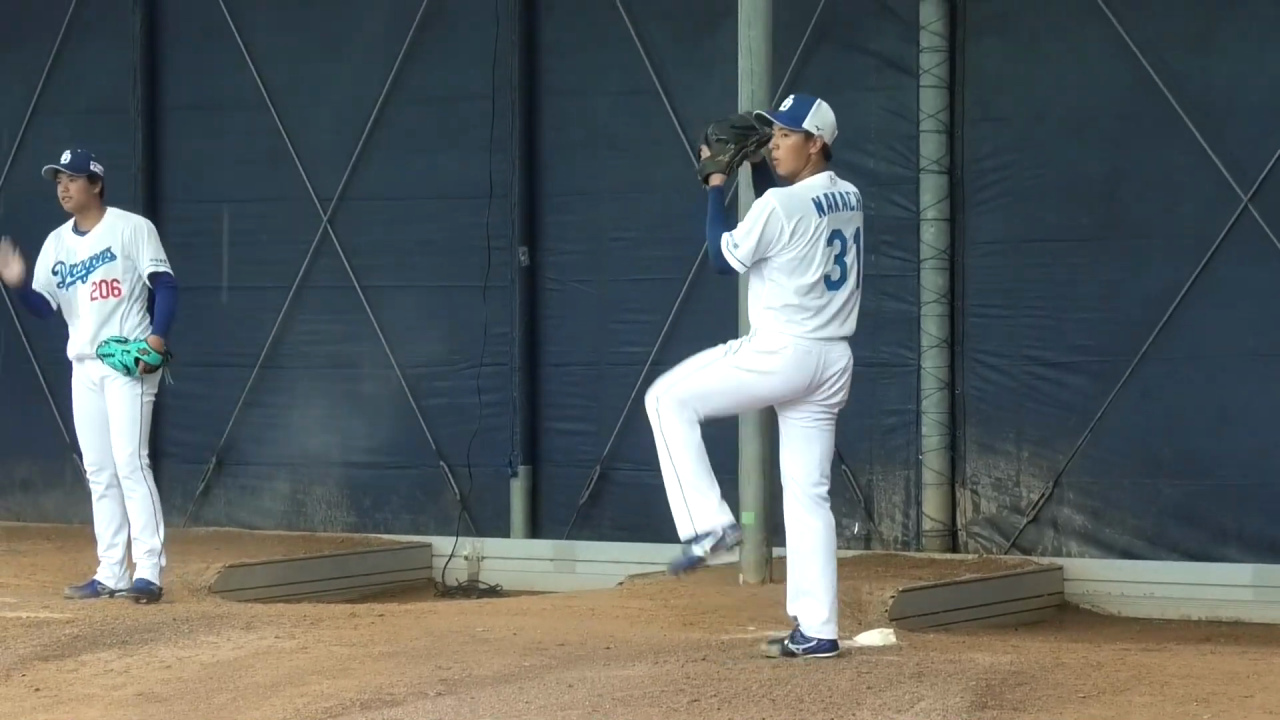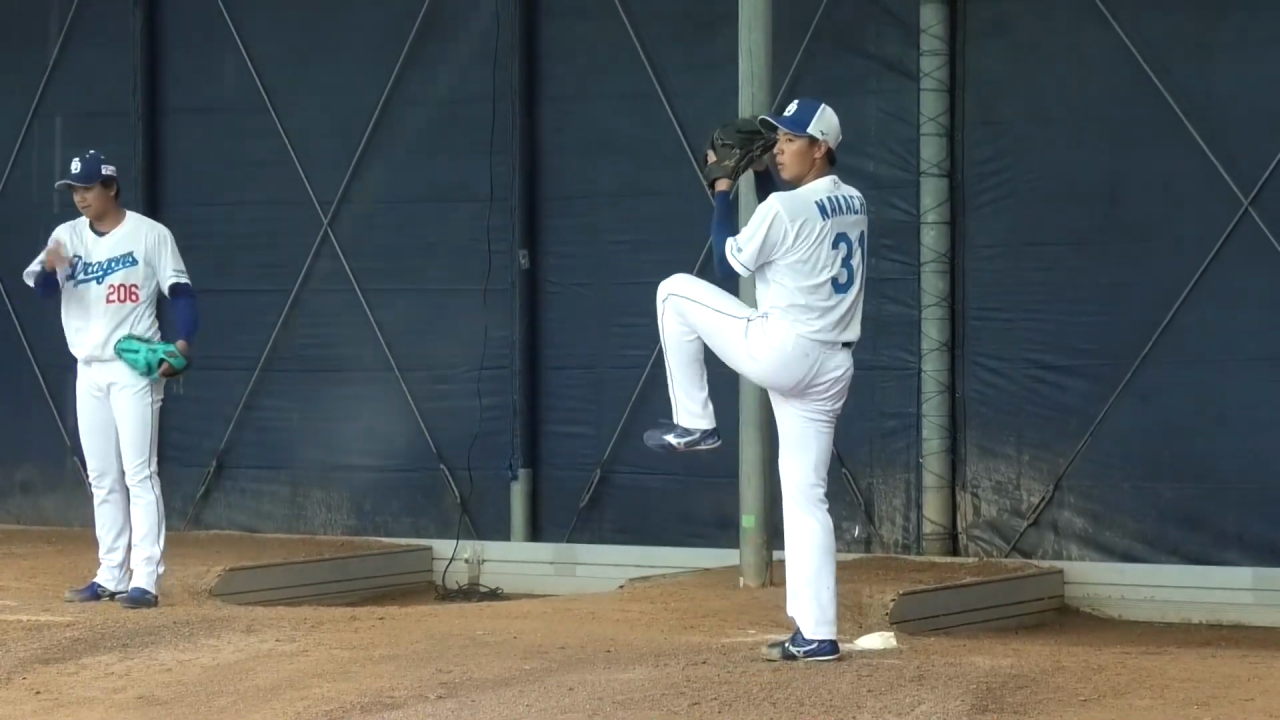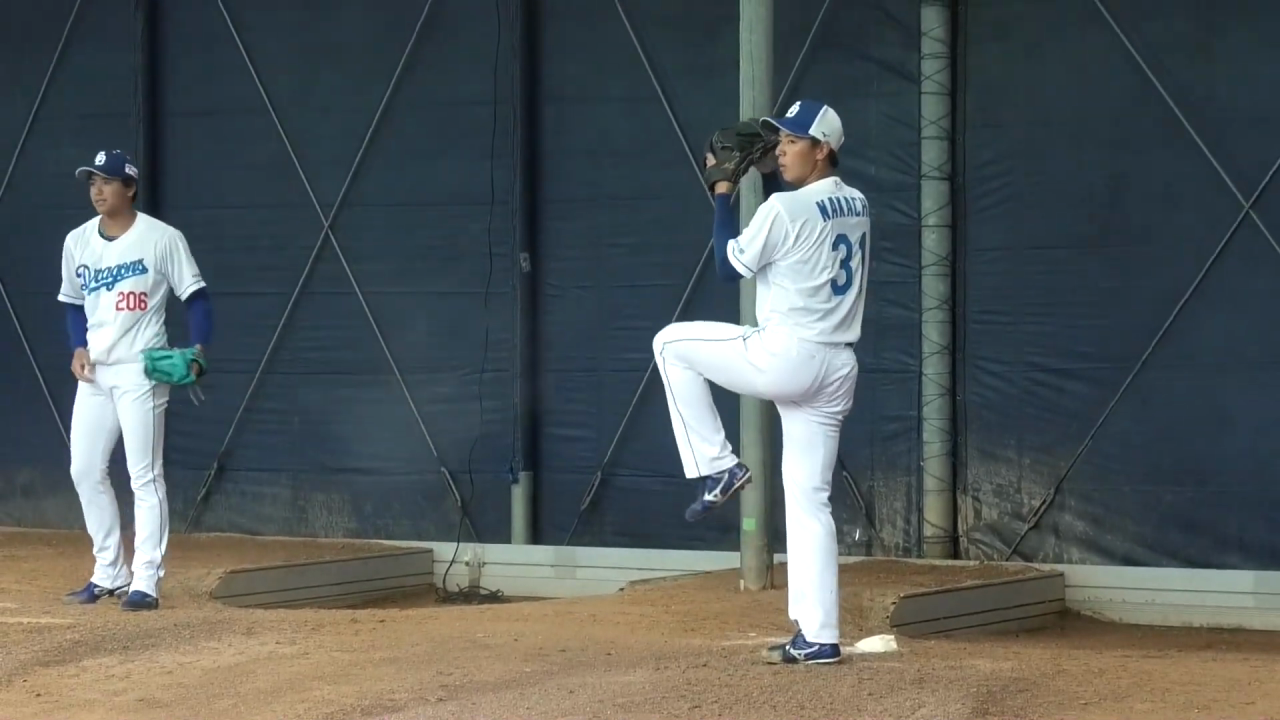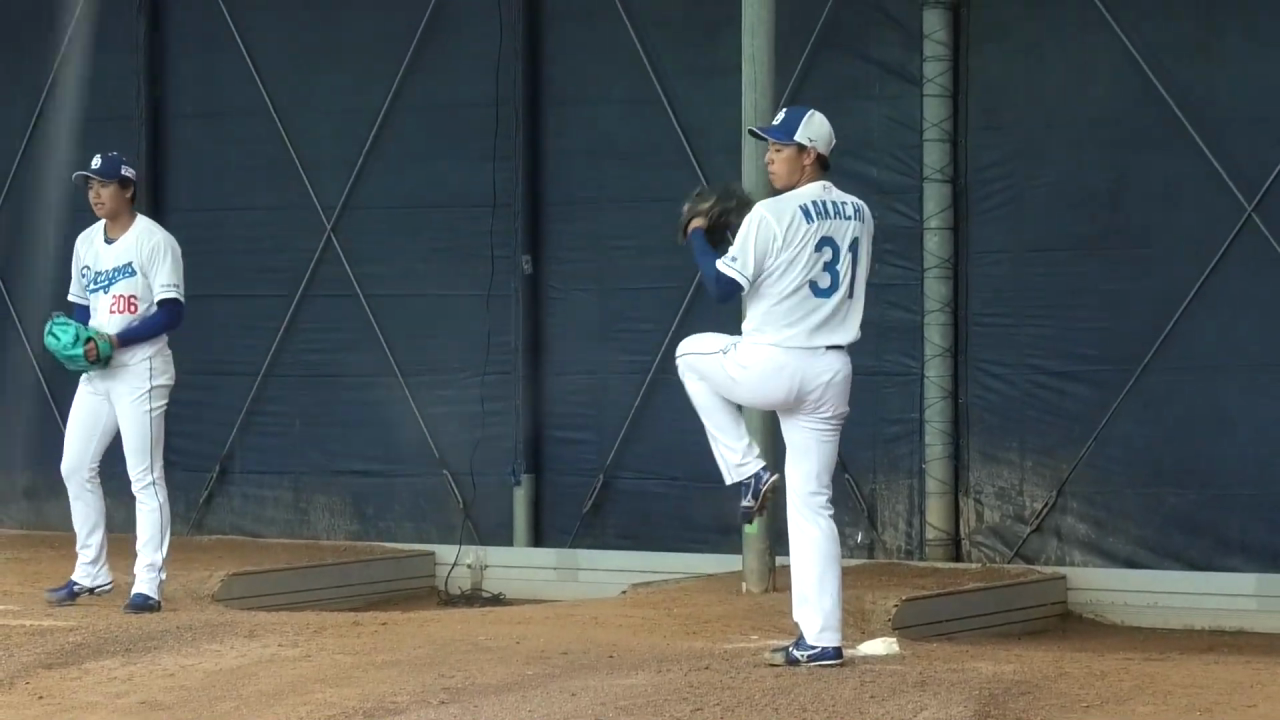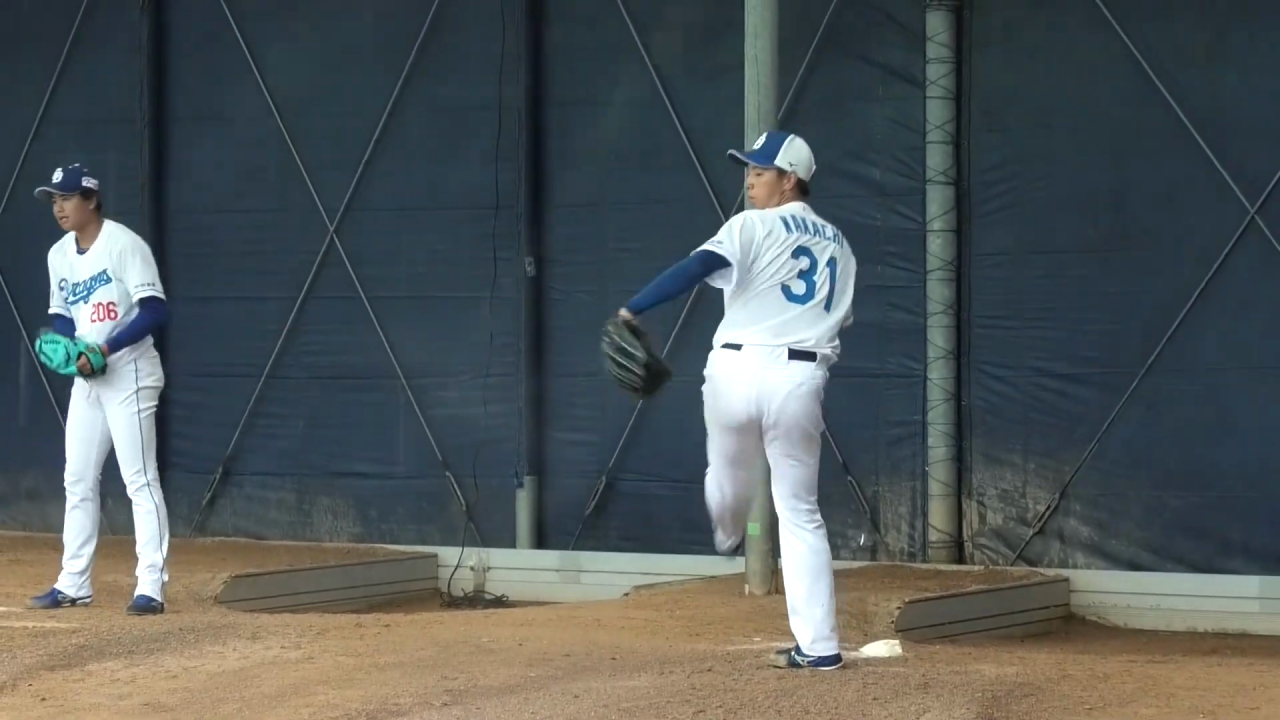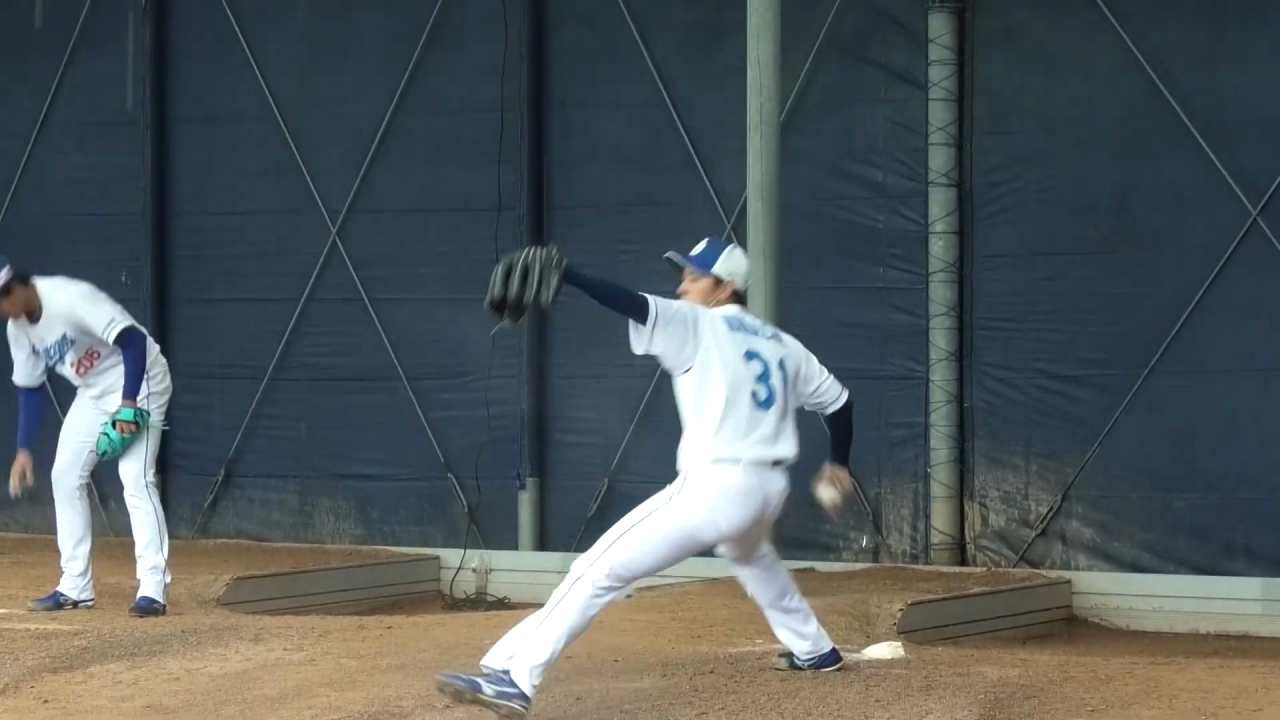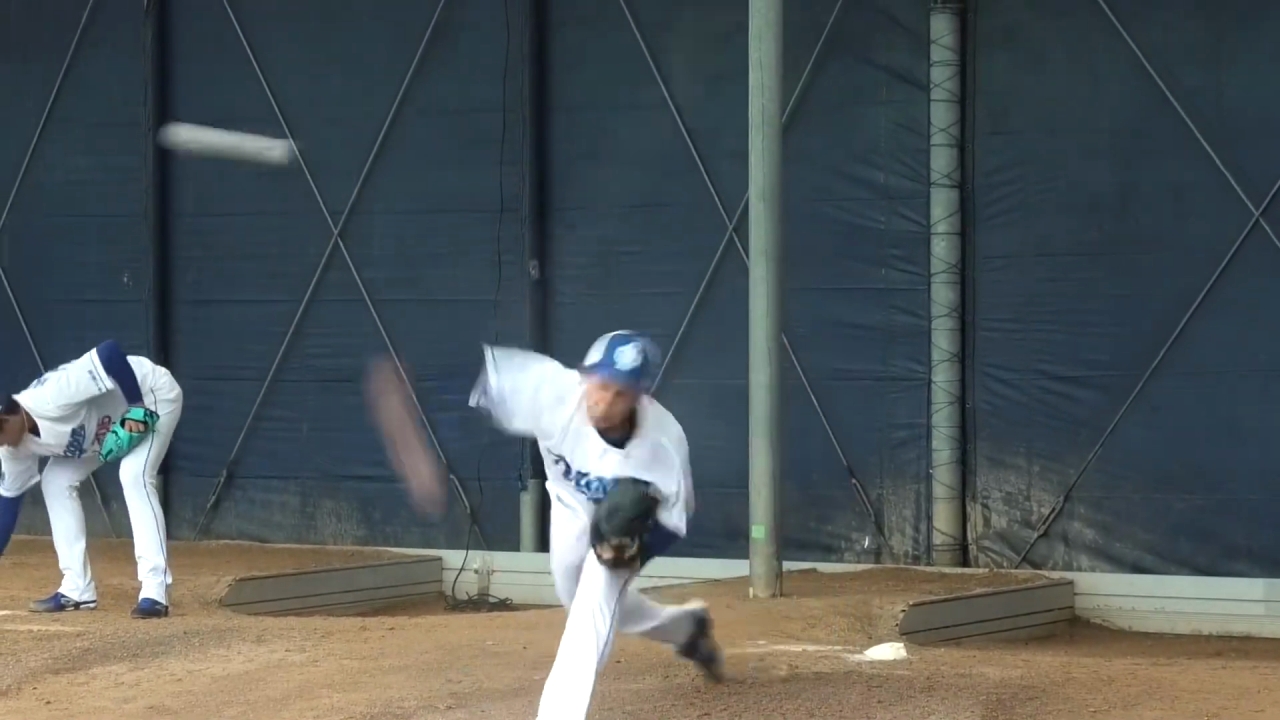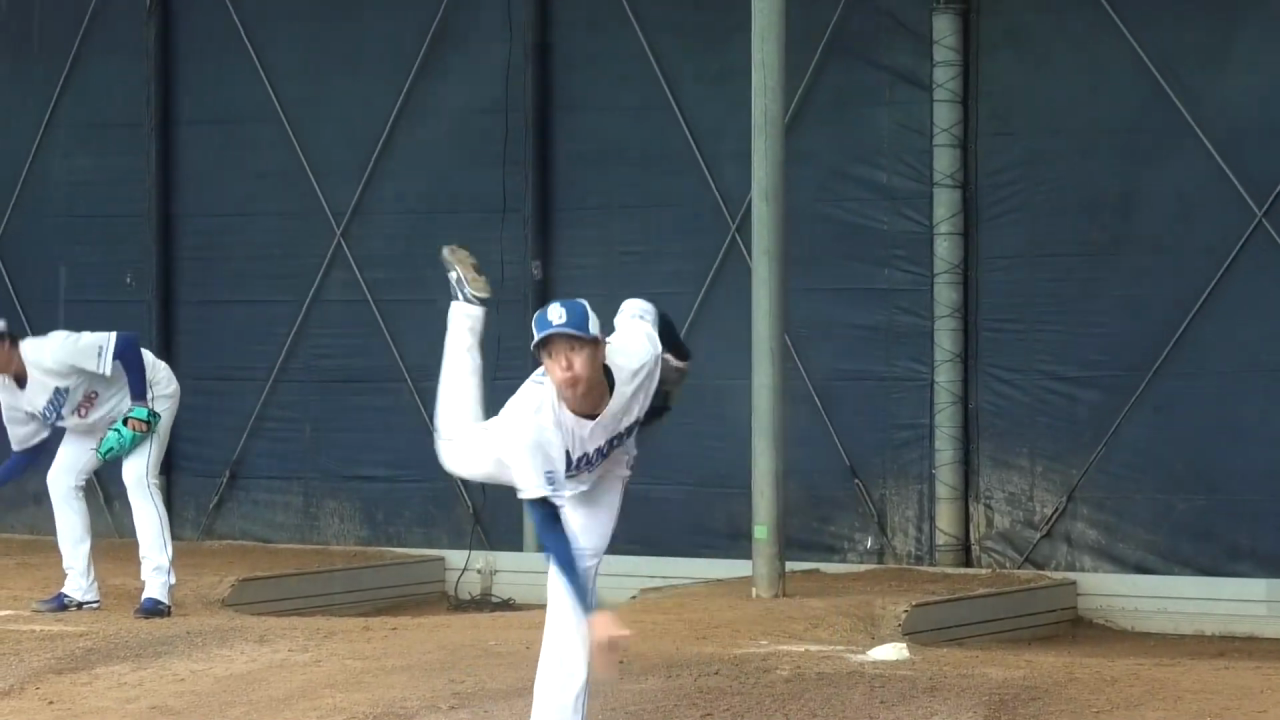
dt=0.3s
person 1, frame 1
left shoulder: (781, 205)
right shoulder: (849, 198)
left elbow: (723, 258)
left wrist: (716, 184)
right wrist: (756, 167)
left hip: (779, 354)
right hip: (832, 361)
left knee: (667, 400)
right knee: (808, 494)
left ankle: (709, 525)
right ankle: (816, 630)
person 1, frame 2
left shoulder: (785, 207)
right shoulder: (854, 203)
left elbow: (729, 261)
left wrist: (723, 187)
right wrist: (760, 174)
left hip: (780, 349)
right hip: (832, 366)
left knee: (675, 291)
right knee: (806, 495)
left ankle: (694, 423)
right ankle: (816, 633)
person 1, frame 3
left shoulder: (784, 208)
right shoulder: (857, 205)
left elbow: (729, 266)
left wrist: (722, 191)
right wrist: (766, 175)
left hip: (784, 357)
right hip: (836, 369)
left knee: (672, 343)
right knee: (809, 499)
left ankle: (717, 467)
right ankle: (818, 636)
person 1, frame 4
left shoulder: (771, 213)
right shoulder: (859, 213)
left elbow: (724, 285)
left wrist: (697, 233)
left hip: (769, 365)
right hip: (830, 373)
left knee: (692, 353)
right knee: (811, 503)
left ankle: (747, 472)
right ankle: (821, 639)
person 1, frame 5
left shoulder: (755, 225)
right shoulder: (839, 244)
left elbow: (707, 263)
left wrist: (634, 303)
left hip: (741, 371)
right hip: (802, 380)
left knee: (726, 481)
right knee: (800, 511)
left ankle: (728, 538)
right ankle: (821, 646)
person 1, frame 6
left shoulder: (694, 324)
right shoulder: (784, 345)
left elbow: (634, 306)
right elbow: (839, 404)
left wrist: (563, 273)
right wrist: (839, 463)
left hip: (715, 483)
right hip: (769, 487)
left knee: (597, 571)
right knee: (752, 554)
left ankle: (512, 676)
right ankle: (814, 648)
person 1, frame 7
left shoulder: (665, 443)
right shoulder: (559, 404)
left elbow: (671, 528)
right hip: (573, 511)
left knee: (596, 608)
right knee: (599, 606)
right ankle: (686, 625)
person 1, frame 8
left shoulder: (639, 355)
right shoulder: (532, 415)
left elbow: (641, 311)
right elbow: (548, 525)
left wrist: (677, 358)
right wrist: (592, 612)
left hip: (602, 470)
left knee: (571, 590)
right knee: (452, 447)
right ankle: (469, 299)
person 2, frame 1
left shoulder: (133, 227)
right shoulder: (56, 241)
left elbow: (164, 284)
right elbow: (43, 304)
left wrist: (158, 336)
right hip: (84, 368)
left knee: (130, 464)
right knee: (98, 473)
left ankle: (147, 571)
right ankle: (111, 572)
person 2, frame 2
left shoulder: (151, 234)
right shoulder: (66, 235)
left elbow: (181, 293)
right elbow: (42, 286)
left wrist: (183, 341)
right wrist: (49, 265)
left hip: (137, 369)
right hip: (89, 372)
left knee: (139, 474)
right knee: (101, 478)
left ankle: (145, 578)
right ankle: (111, 575)
person 2, frame 3
left shoulder: (163, 238)
right shoulder: (76, 241)
left elbow: (197, 298)
right elbow: (74, 303)
left wrist: (198, 347)
right wrist: (78, 348)
left hip: (143, 372)
right hip: (96, 374)
left knee: (144, 477)
right knee: (85, 470)
left ankle: (146, 581)
right ankle: (109, 572)
person 2, frame 4
left shoulder: (156, 241)
right shoulder: (85, 242)
left elbow: (171, 312)
right elbow: (81, 304)
left wrist: (115, 342)
left hip: (140, 374)
right hip: (95, 372)
left knee: (144, 479)
right knee: (75, 467)
left ankle: (148, 584)
right ankle: (91, 572)
person 2, frame 5
left shoulder: (125, 245)
right shoulder: (58, 254)
left elbow: (155, 310)
right elbow: (62, 314)
left wrist: (106, 349)
left hip: (130, 374)
right hip: (88, 377)
left knee: (139, 480)
right knee: (78, 481)
left ankle: (152, 587)
right ankle: (74, 584)
person 2, frame 6
left shoulder: (71, 298)
left elbow: (133, 339)
right elbow: (29, 388)
left wrist: (128, 402)
left hip: (139, 384)
right hip: (94, 394)
left knee: (136, 482)
right knee: (65, 476)
left ankle: (153, 590)
right ankle: (75, 586)
person 2, frame 7
left shoulder: (50, 401)
left elbow: (110, 352)
left wrist: (137, 407)
left hip: (151, 395)
right hip: (106, 418)
left knee: (135, 477)
right knee: (57, 483)
left ankle: (155, 592)
right ankle: (77, 589)
person 2, frame 8
left shoulder: (51, 353)
left elbow: (126, 343)
right elbow: (27, 451)
left wrist: (140, 406)
left hip: (148, 389)
right hip: (103, 410)
left knee: (138, 476)
right knee: (61, 481)
left ankle: (158, 591)
right ankle: (80, 588)
